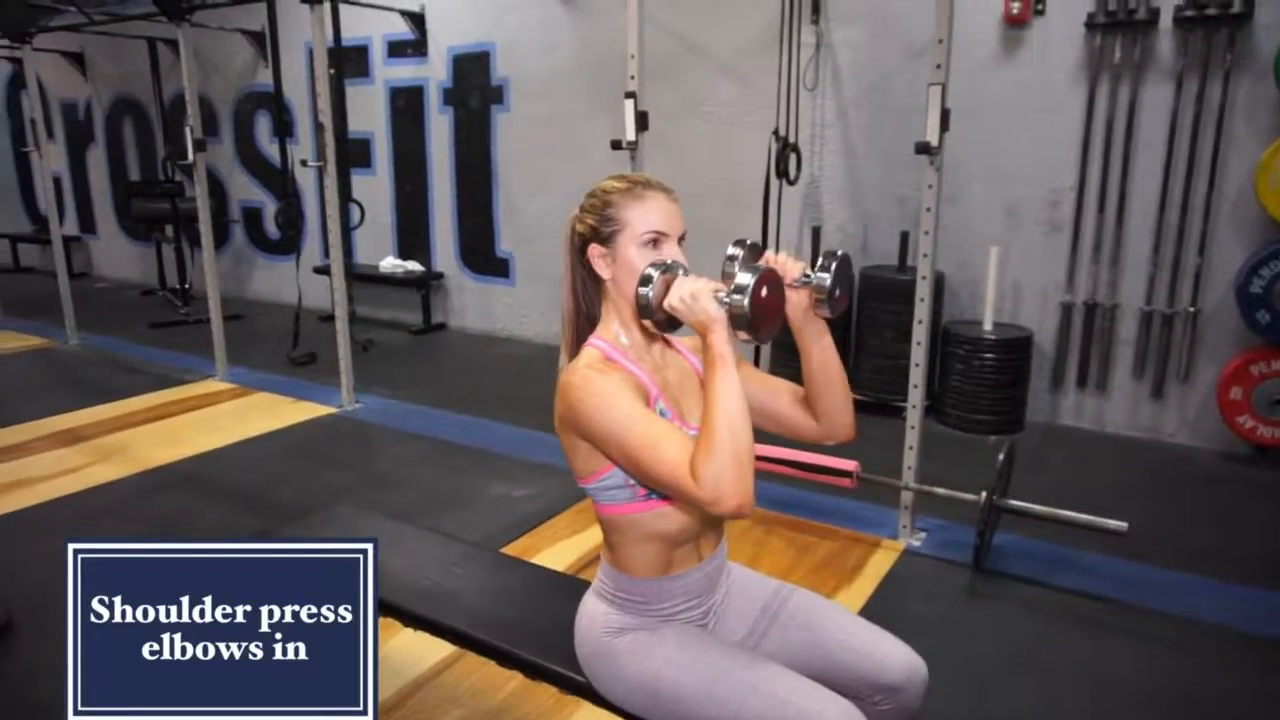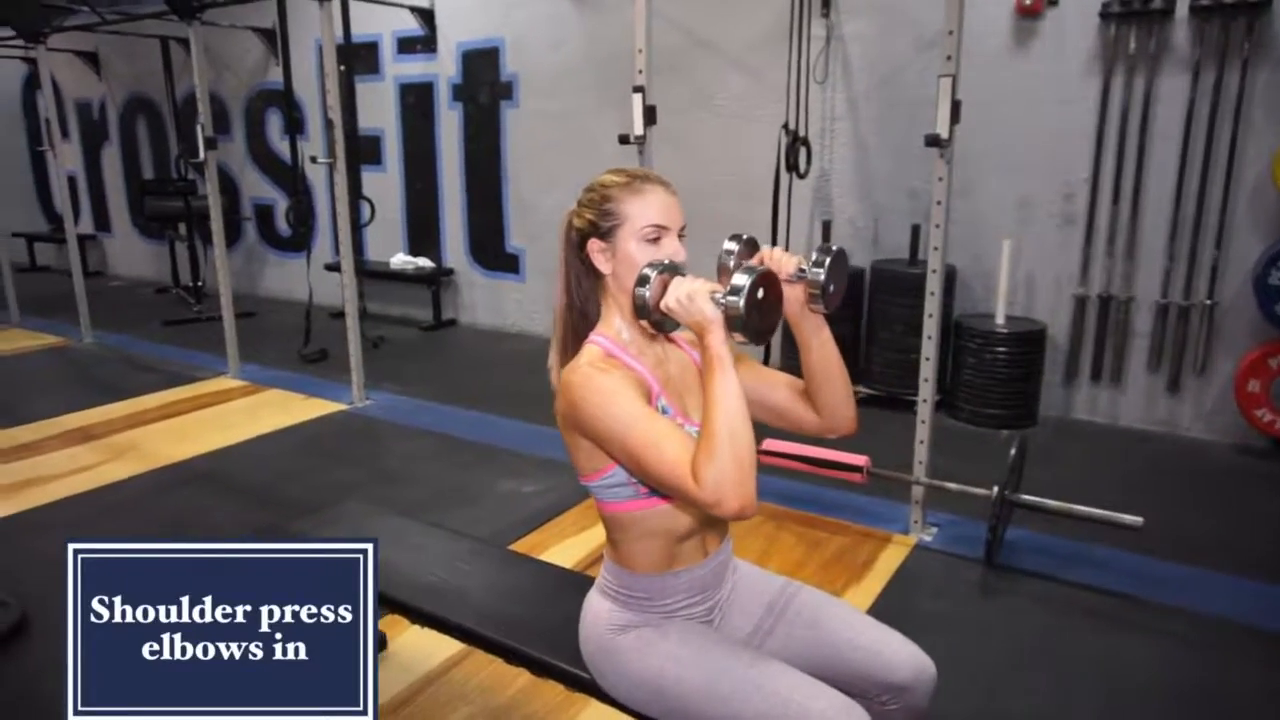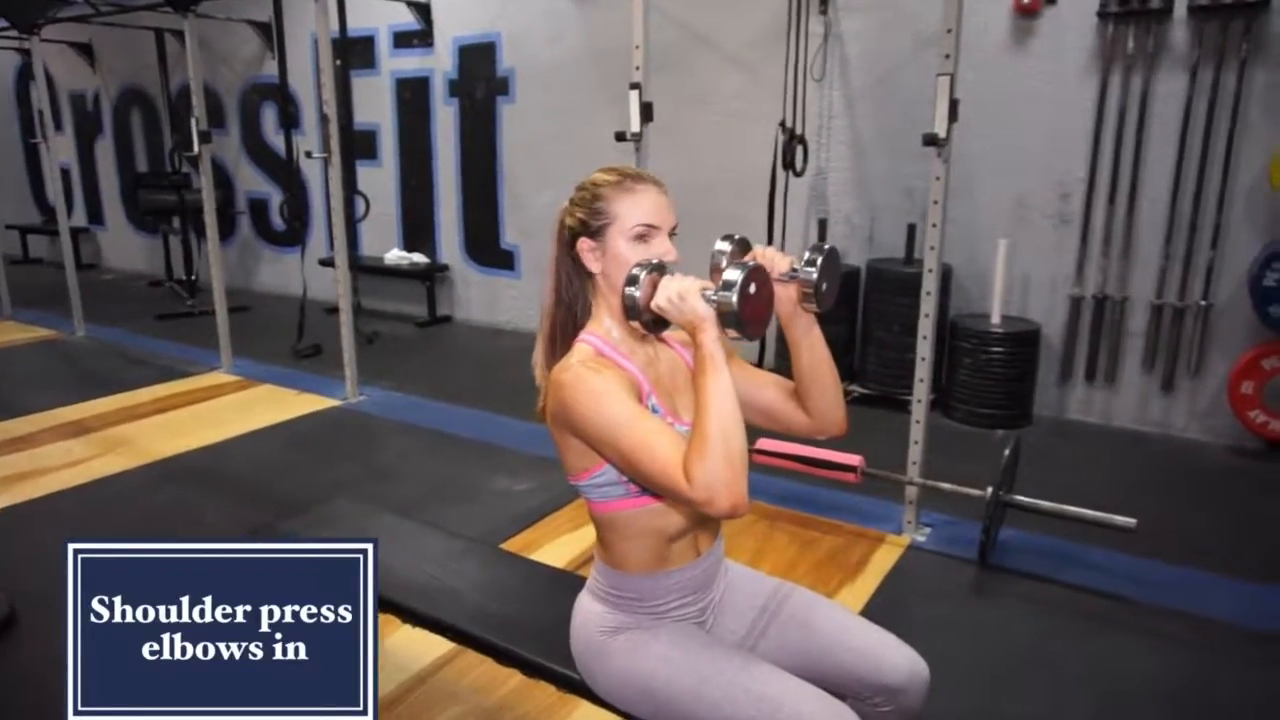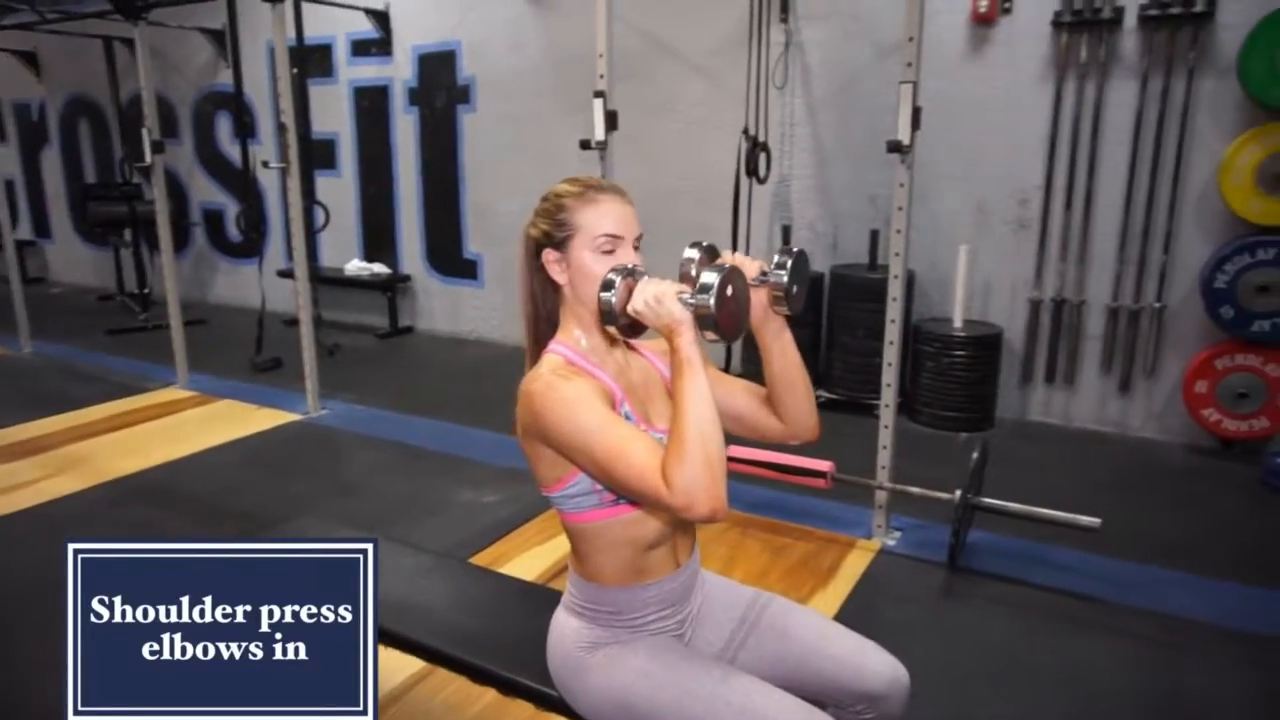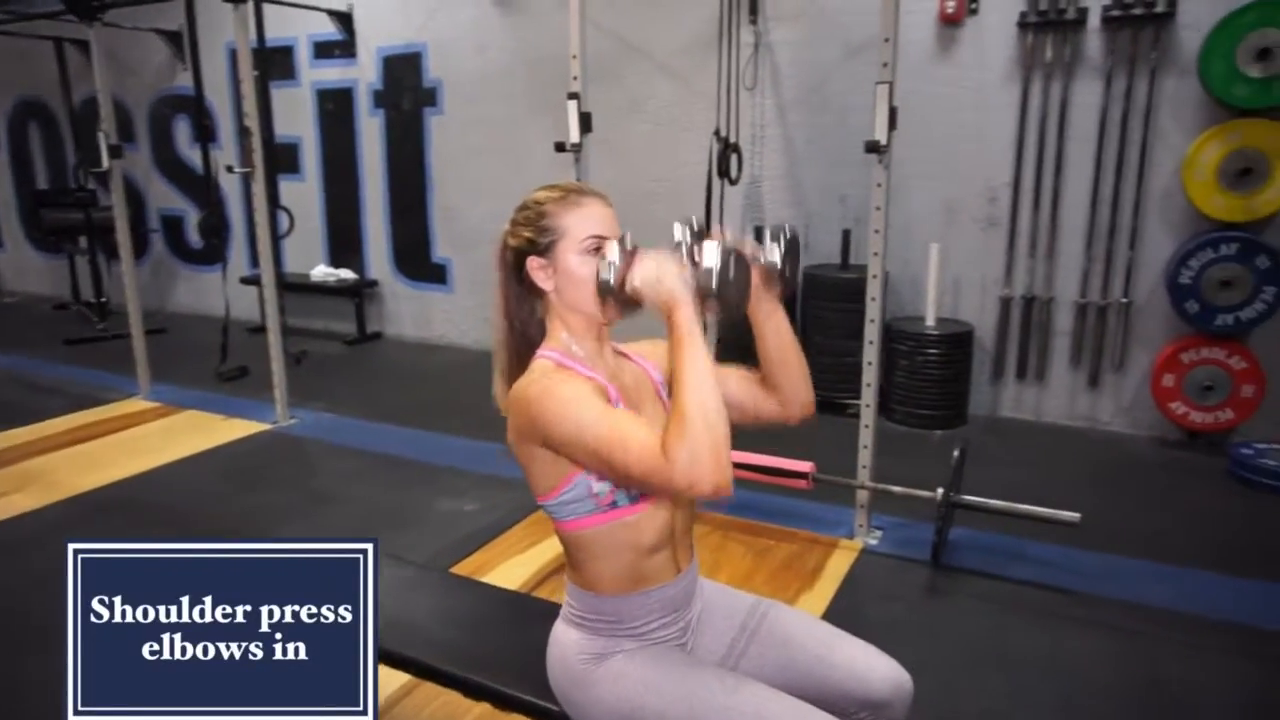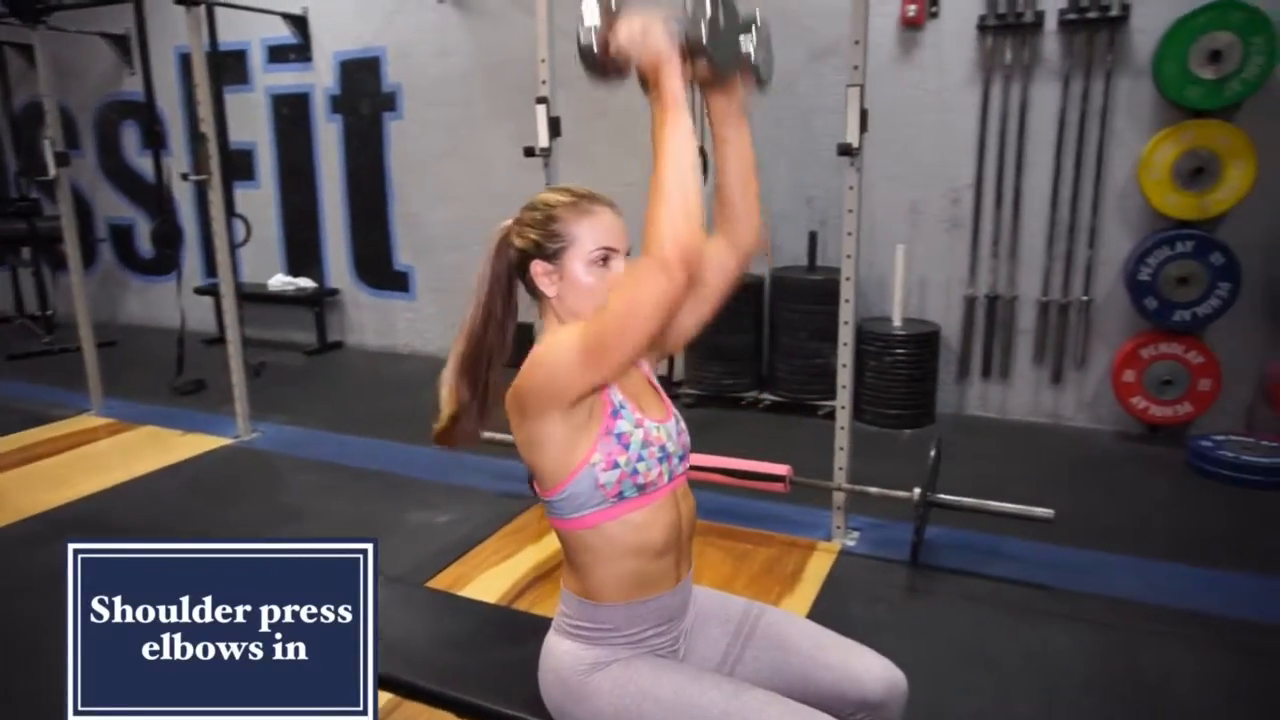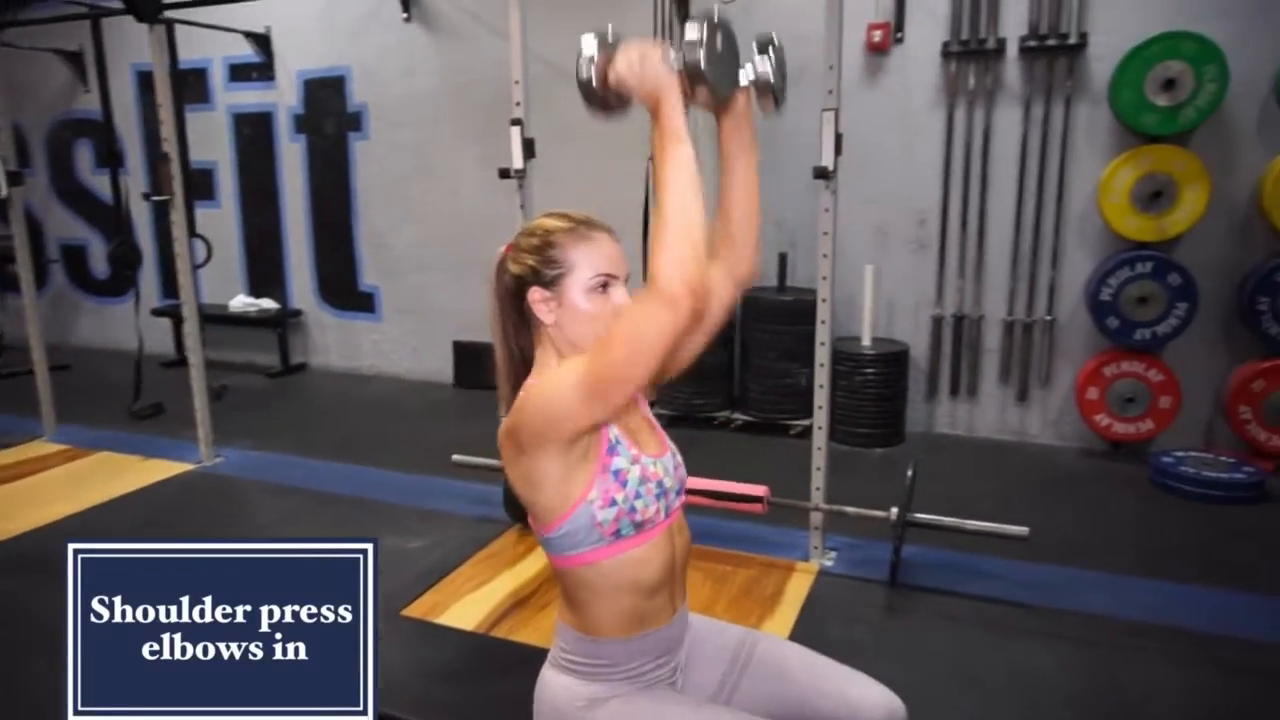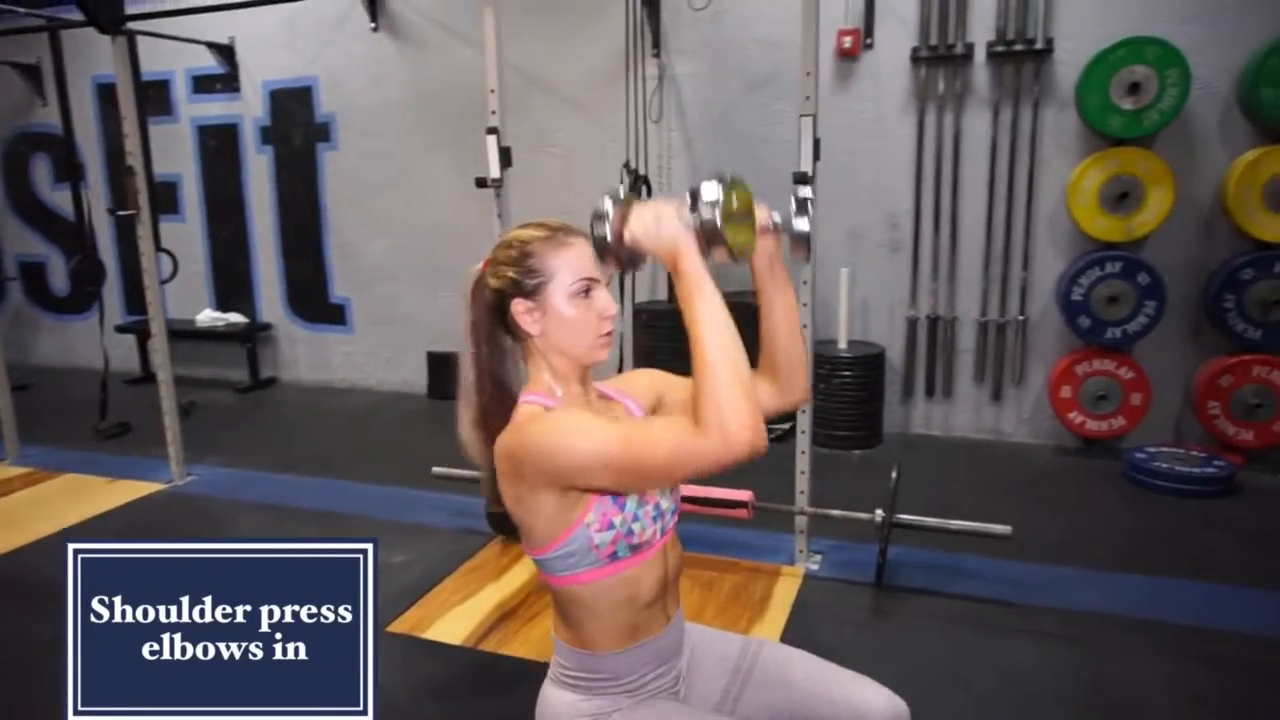
dt=0.3s
person 1, frame 1
left shoulder: (691, 355)
right shoulder: (590, 383)
left elbow: (833, 425)
right elbow: (727, 493)
left wrist: (804, 318)
right wrist: (717, 337)
left hip: (719, 592)
right hip: (640, 629)
person 1, frame 2
left shoulder: (692, 349)
right shoulder: (591, 380)
left elbow: (834, 419)
right elbow: (729, 495)
left wrist: (802, 314)
right wrist: (715, 338)
left hip: (725, 588)
right hip: (644, 625)
person 1, frame 3
left shoulder: (681, 349)
right shoulder: (581, 378)
left elbow: (824, 419)
right elbow: (721, 493)
left wrist: (792, 313)
right wrist: (707, 335)
left hip: (718, 590)
right hip: (636, 627)
person 1, frame 4
left shoulder: (654, 357)
right shoulder: (553, 388)
left elbow: (797, 425)
right elbow: (700, 498)
left wrist: (764, 319)
right wrist: (684, 337)
left hip: (694, 602)
right hip: (613, 641)
person 1, frame 5
left shoulder: (643, 361)
right shoulder: (544, 395)
left elbow: (793, 403)
right elbow: (706, 474)
left wrist: (757, 292)
right wrist: (681, 313)
left hip: (695, 609)
right hip: (615, 650)
person 1, frame 6
left shoulder: (629, 360)
right shoulder: (546, 386)
left elbow: (735, 243)
right elbow: (674, 258)
left wrist: (725, 103)
right wrist: (665, 76)
left hip: (686, 620)
right hip: (607, 662)
person 1, frame 7
left shoulder: (622, 384)
right shoulder: (542, 414)
left elbow: (733, 267)
right elbow: (681, 290)
left wrist: (737, 121)
right wrist: (665, 105)
left hip: (681, 648)
person 1, frame 8
left shoulder: (630, 394)
right shoulder: (536, 441)
left elbow: (783, 388)
right elbow: (733, 437)
left wrist: (766, 259)
right wrist: (683, 258)
left hip: (681, 656)
